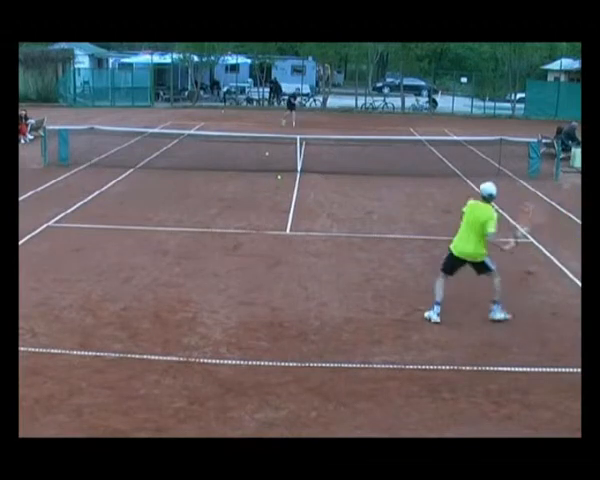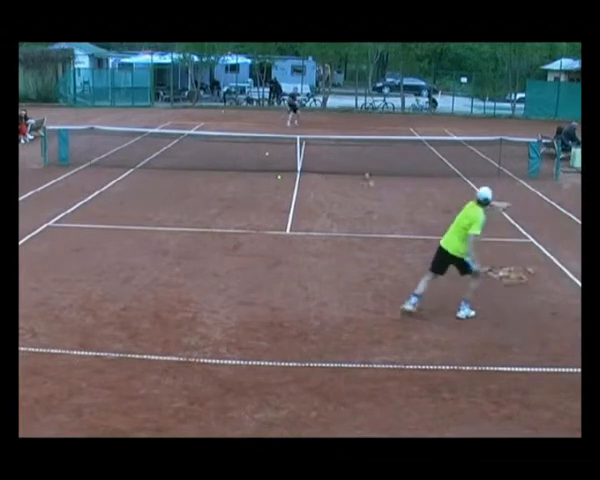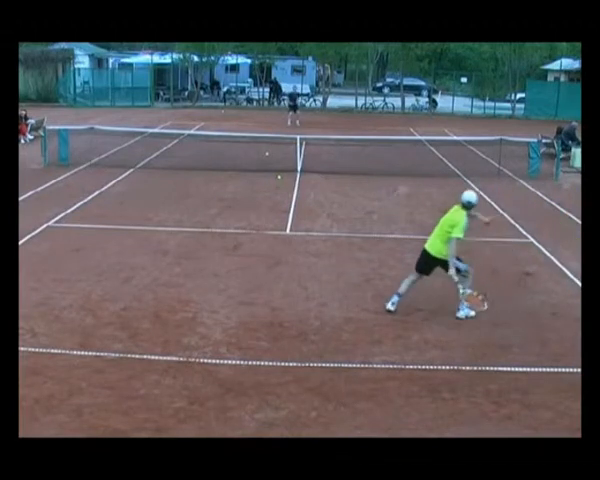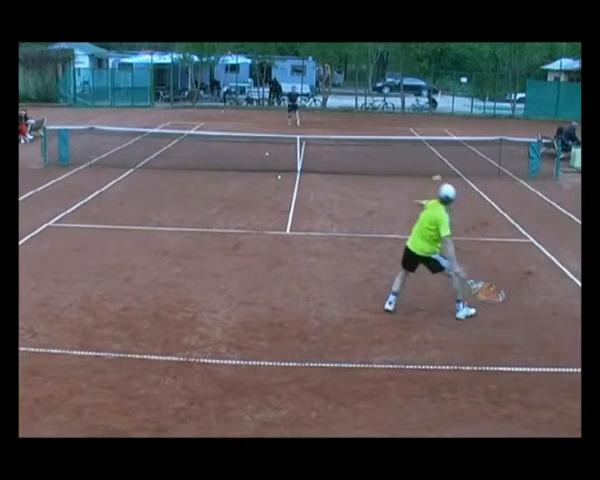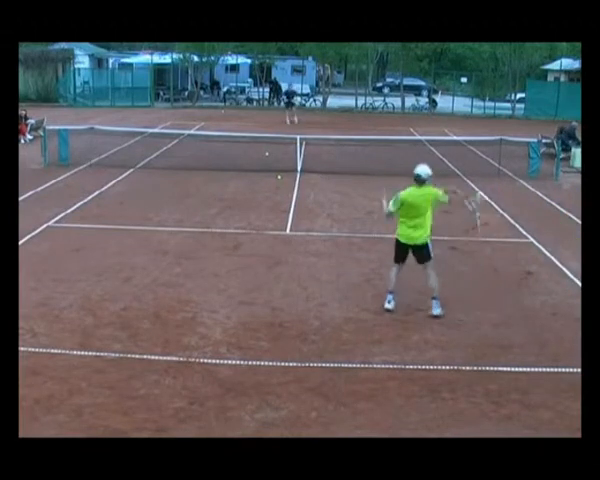
dt=0.2s
person 1, frame 1
left shoulder: (471, 204)
right shoulder: (491, 214)
right elbow: (489, 238)
right wrist: (502, 247)
left hip: (457, 249)
right hip: (475, 253)
left knee: (441, 278)
right knee: (495, 276)
left ankle: (435, 312)
right ankle: (496, 310)
person 1, frame 2
left shoulder: (471, 205)
right shoulder: (480, 217)
right elbow: (470, 239)
left wrist: (497, 204)
right wrist: (475, 263)
left hip: (445, 246)
right hip: (459, 252)
left knee: (429, 277)
right knee: (477, 276)
left ankle: (412, 302)
right ankle: (463, 308)
person 1, frame 3
left shoulder: (457, 209)
right shoulder: (462, 220)
right elbow: (453, 243)
left wrist: (480, 217)
right wrist: (452, 267)
left hip: (429, 249)
right hip: (444, 254)
left knee: (414, 276)
right knee: (468, 274)
left ankle: (393, 302)
right ankle: (463, 308)
person 1, frame 4
left shoulder: (431, 204)
right shoulder: (443, 217)
left elbow: (423, 204)
right elbow: (447, 243)
right wrist: (455, 266)
left hip: (411, 246)
right hip: (428, 252)
left knee: (404, 273)
right knee: (453, 274)
left ankle: (391, 302)
right ankle: (461, 308)
person 1, frame 5
left shoulder: (403, 195)
right shoulder: (433, 193)
left elbow: (388, 214)
right elbow: (445, 200)
left wrist: (385, 206)
right wrist: (453, 191)
left hip: (402, 237)
right hip: (421, 239)
left knee: (397, 266)
right knee: (429, 269)
left ankle: (389, 300)
right ankle: (436, 305)
